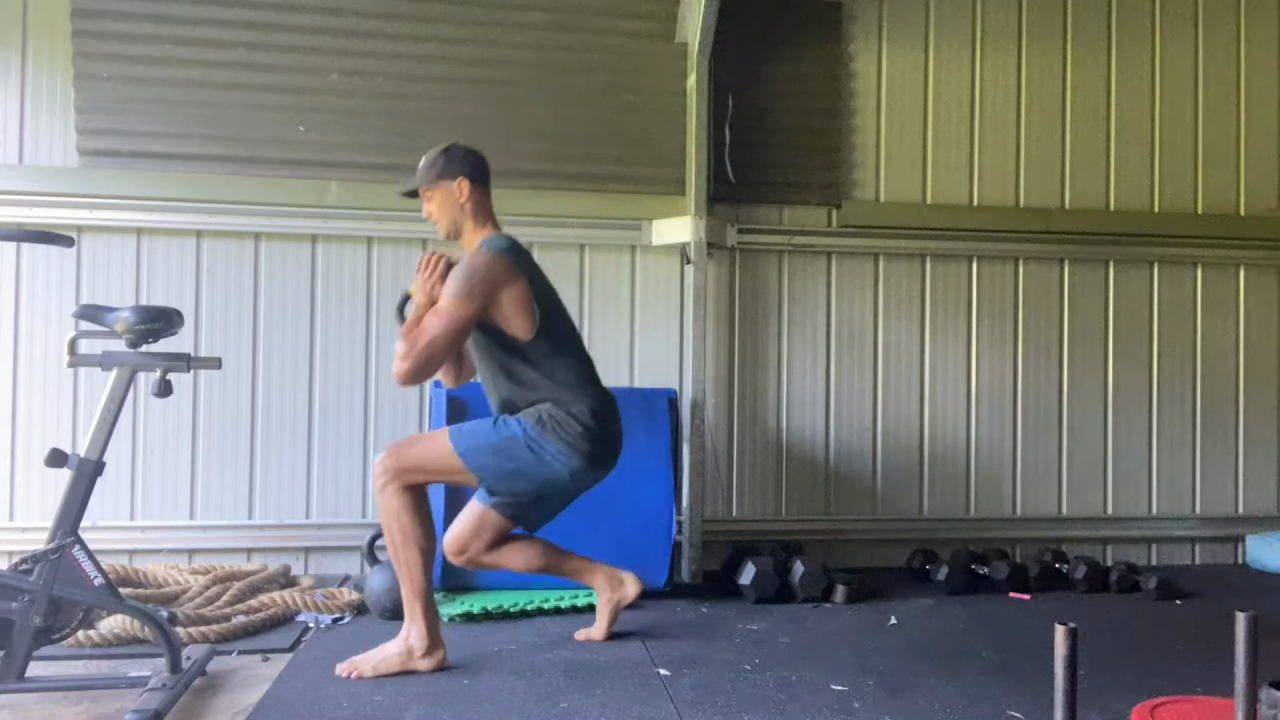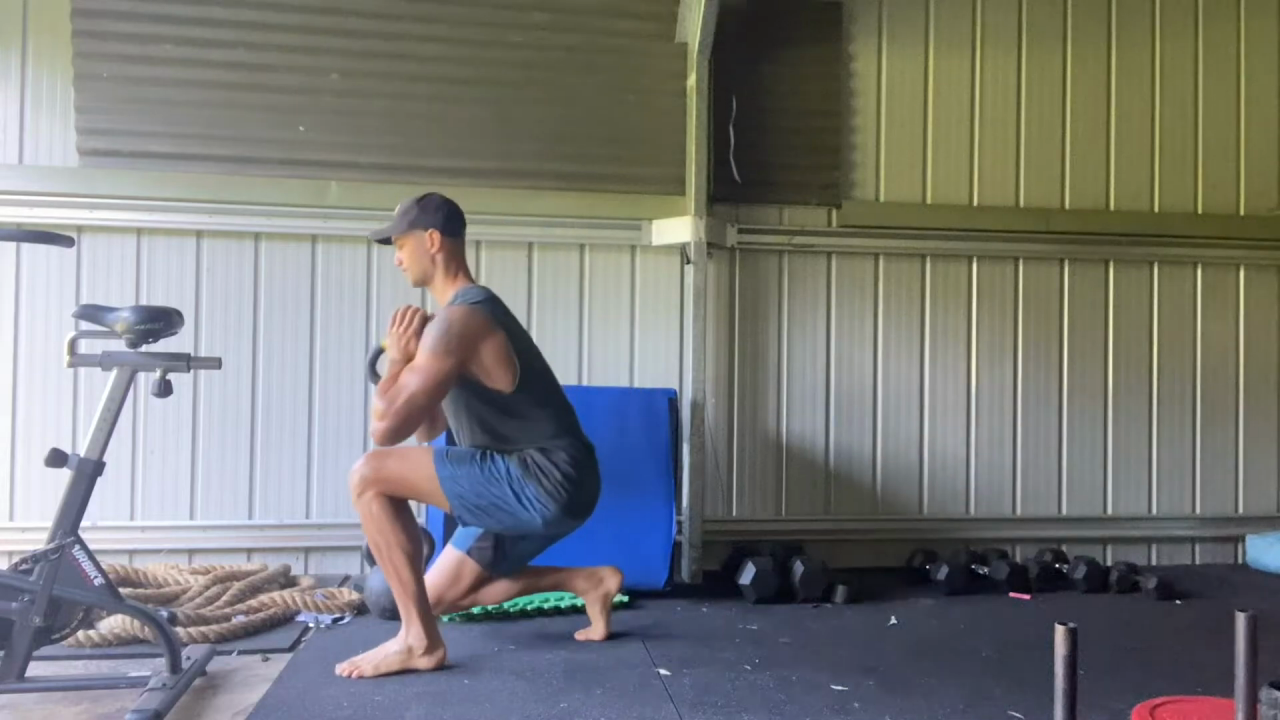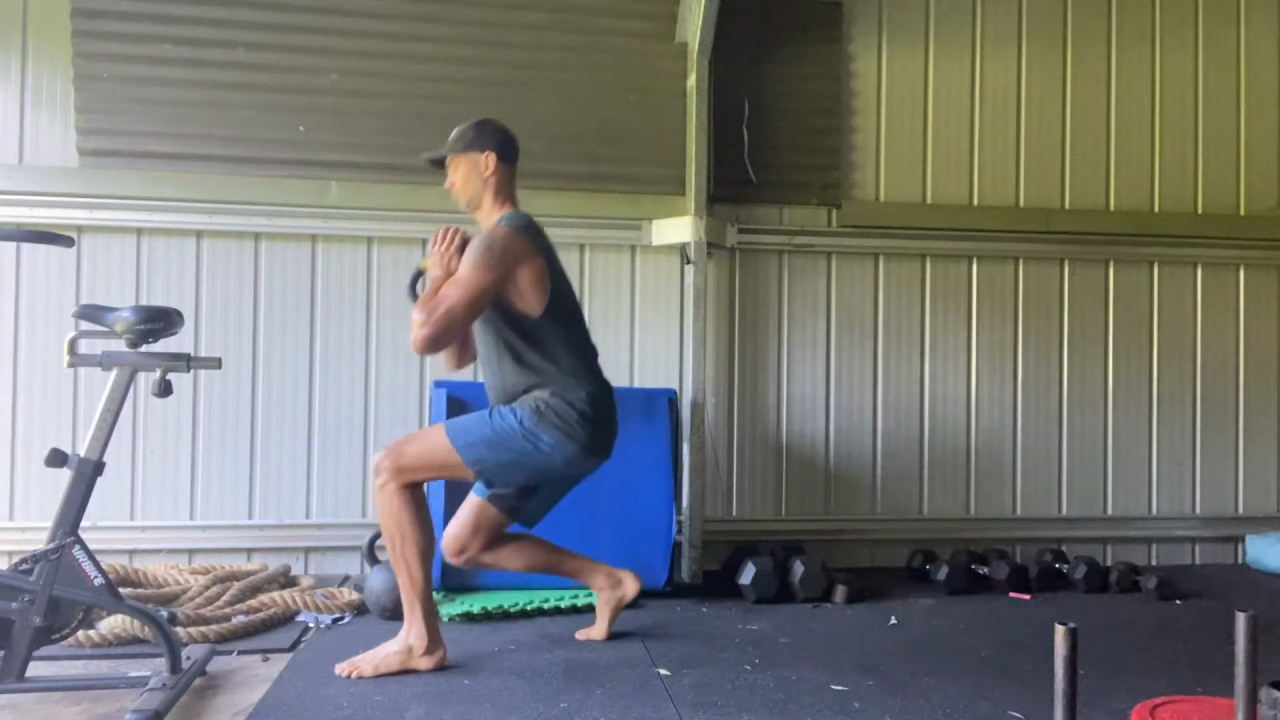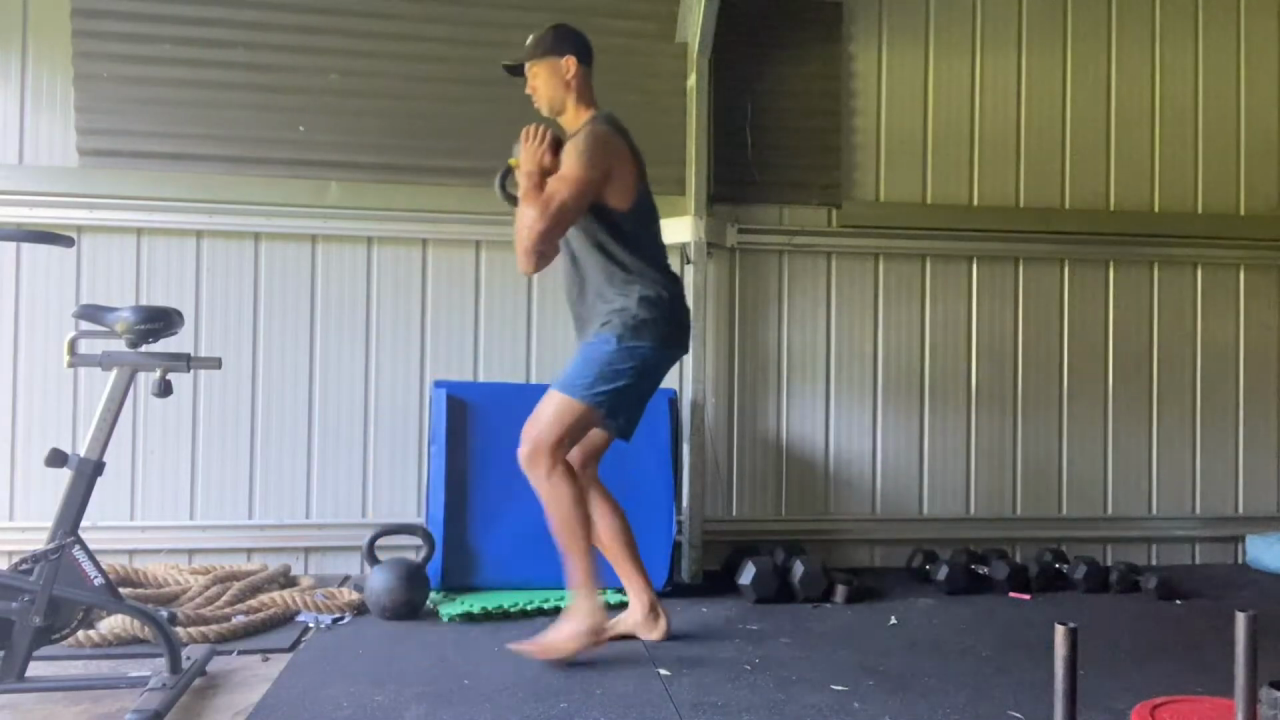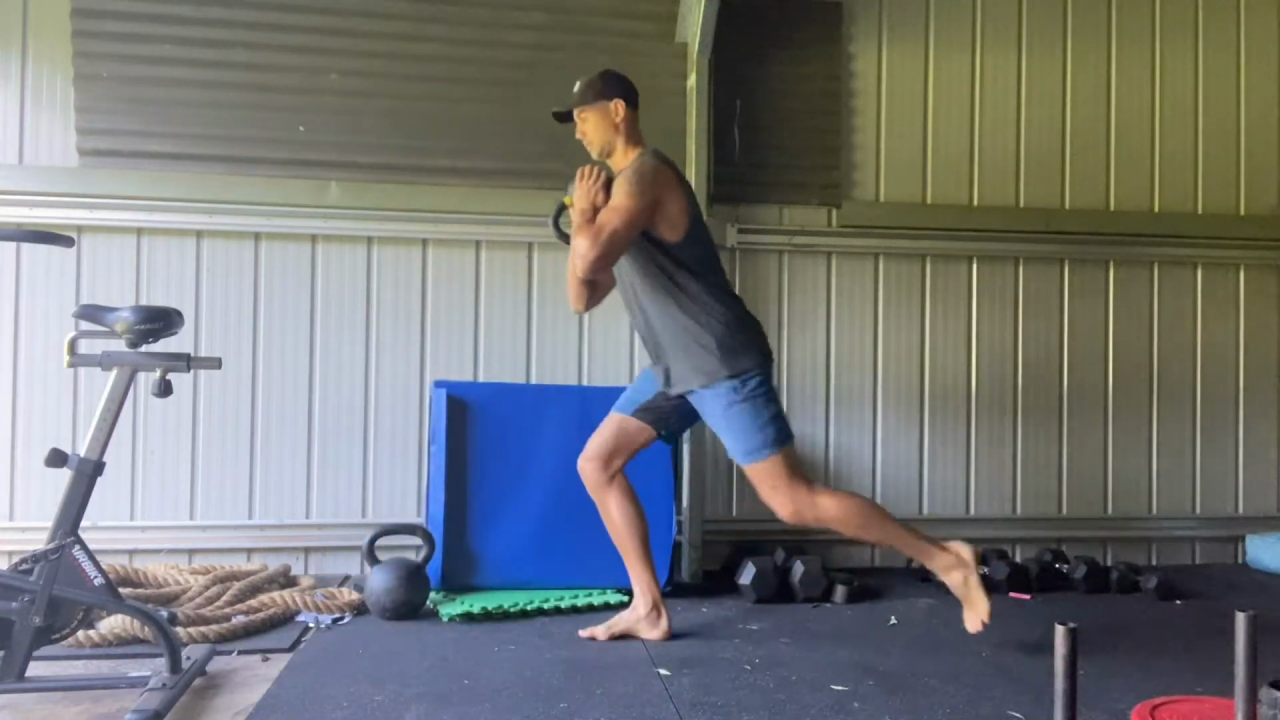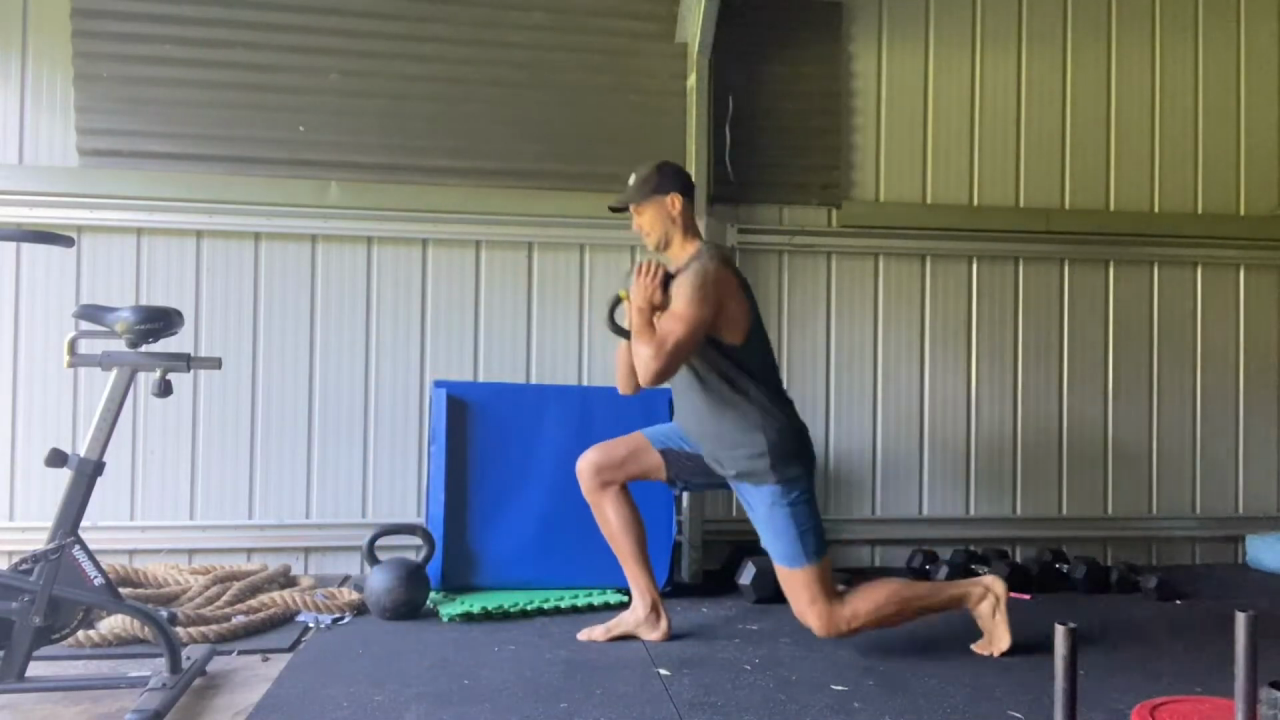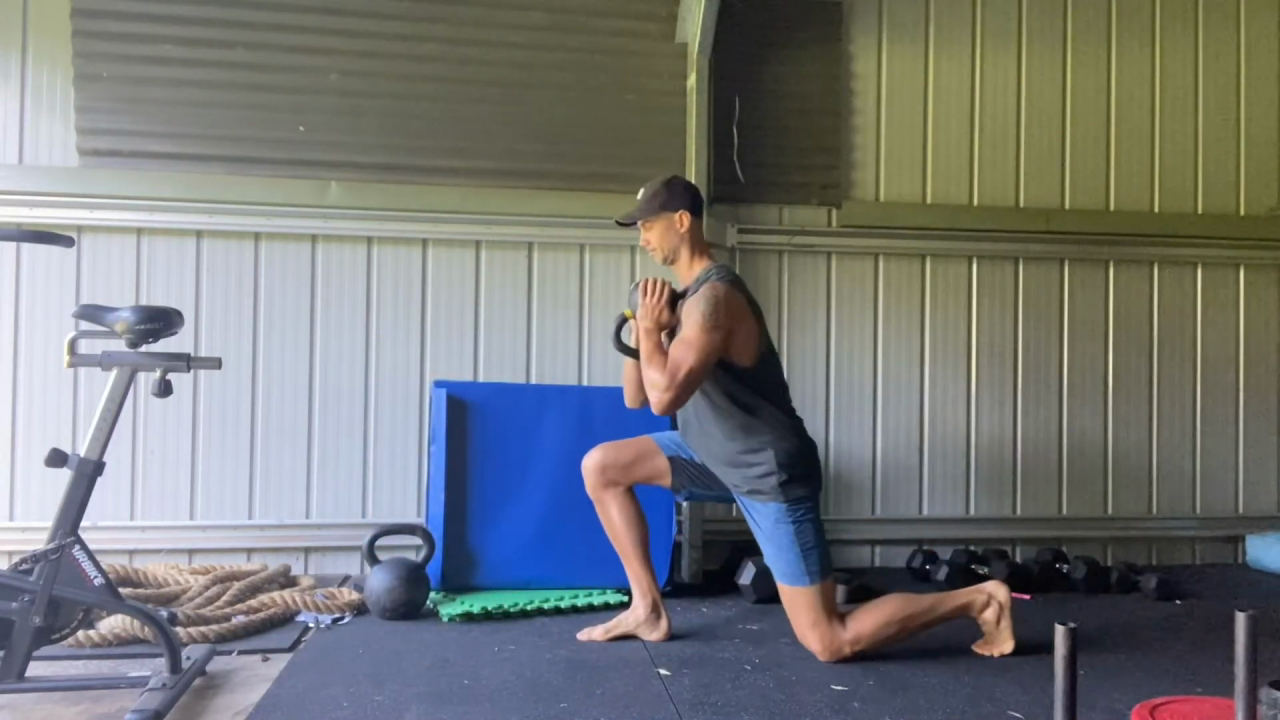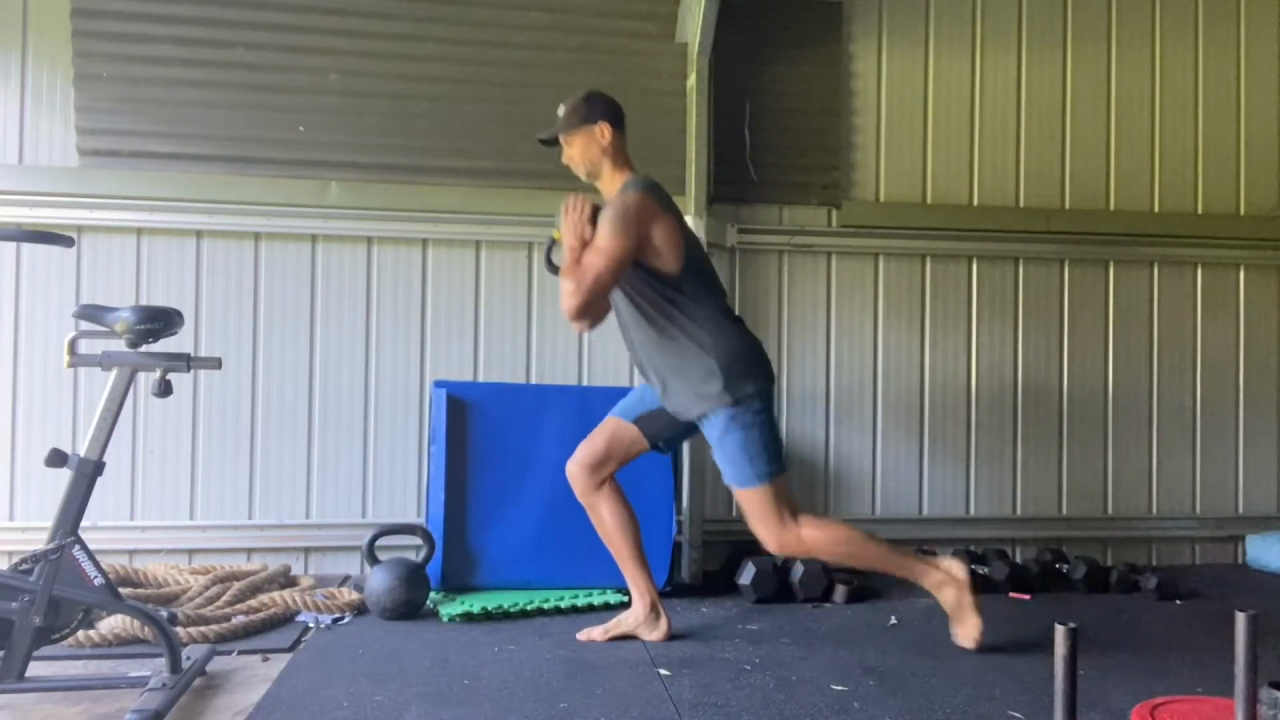
dt=0.4s
person 1, frame 1
left shoulder: (481, 266)
right shoulder: (492, 261)
left elbow: (408, 365)
right elbow: (455, 374)
left wrist: (423, 303)
right wrist: (437, 305)
left hip: (565, 431)
right hip: (570, 435)
left knee: (392, 468)
right knee: (466, 544)
left ankle: (420, 639)
right ankle: (608, 579)
person 1, frame 2
left shoulder: (458, 321)
right shoulder: (466, 315)
left elbow: (386, 427)
right elbow: (429, 426)
left wrist: (397, 358)
right wrist: (409, 359)
left hip: (549, 483)
right hip: (543, 484)
left knee: (368, 476)
right knee: (440, 593)
left ankle: (418, 640)
right ankle: (591, 580)
person 1, frame 3
left shoulder: (502, 239)
right shoulder: (502, 241)
left elbow: (426, 337)
right elbow: (459, 354)
left wrist: (438, 277)
right wrist: (448, 281)
left hip: (561, 422)
right hip: (558, 426)
left knee: (391, 467)
right knee: (462, 545)
left ankle: (420, 638)
right ankle: (606, 579)
person 1, frame 4
left shoulder: (594, 138)
right shoulder: (577, 146)
left elbow: (535, 233)
right elbow: (531, 259)
left wrist: (531, 180)
right wrist: (533, 183)
left hip: (636, 323)
right hip: (621, 330)
left knee: (538, 450)
right knee: (575, 468)
left ankle: (584, 608)
right ankle: (644, 609)
person 1, frame 5
left shoulder: (644, 176)
right shoulder: (621, 187)
left elbow: (589, 260)
right elbow: (583, 296)
left wrist: (583, 218)
right wrist: (583, 220)
left hip: (723, 360)
right hip: (680, 363)
left knee: (792, 501)
right knee: (595, 463)
left ankle: (941, 558)
right ankle: (647, 608)
person 1, frame 6
left shoulder: (703, 274)
right shoulder: (677, 281)
left elbow: (653, 369)
right elbow: (628, 383)
left wrist: (640, 310)
right wrist: (635, 318)
left hip: (765, 458)
right hip: (718, 443)
left knee: (825, 617)
right knee: (594, 469)
left ankle: (978, 593)
right ankle: (646, 610)
person 1, frame 7
left shoulder: (714, 297)
right shoulder: (689, 298)
left elbow: (665, 397)
right elbow: (637, 398)
left wrist: (649, 331)
right wrist: (642, 335)
left hip: (771, 475)
right hip: (727, 458)
left knee: (829, 642)
right knee: (600, 467)
left ankle: (981, 599)
right ankle: (647, 610)
person 1, frame 8
left shoulder: (630, 204)
right shoulder: (622, 210)
left elbow: (574, 305)
right elbow: (587, 316)
left wrist: (573, 247)
right wrist: (577, 251)
left hip: (724, 379)
right hip: (679, 382)
left knee: (781, 533)
right knee: (585, 468)
left ankle: (939, 575)
right ankle: (646, 608)
